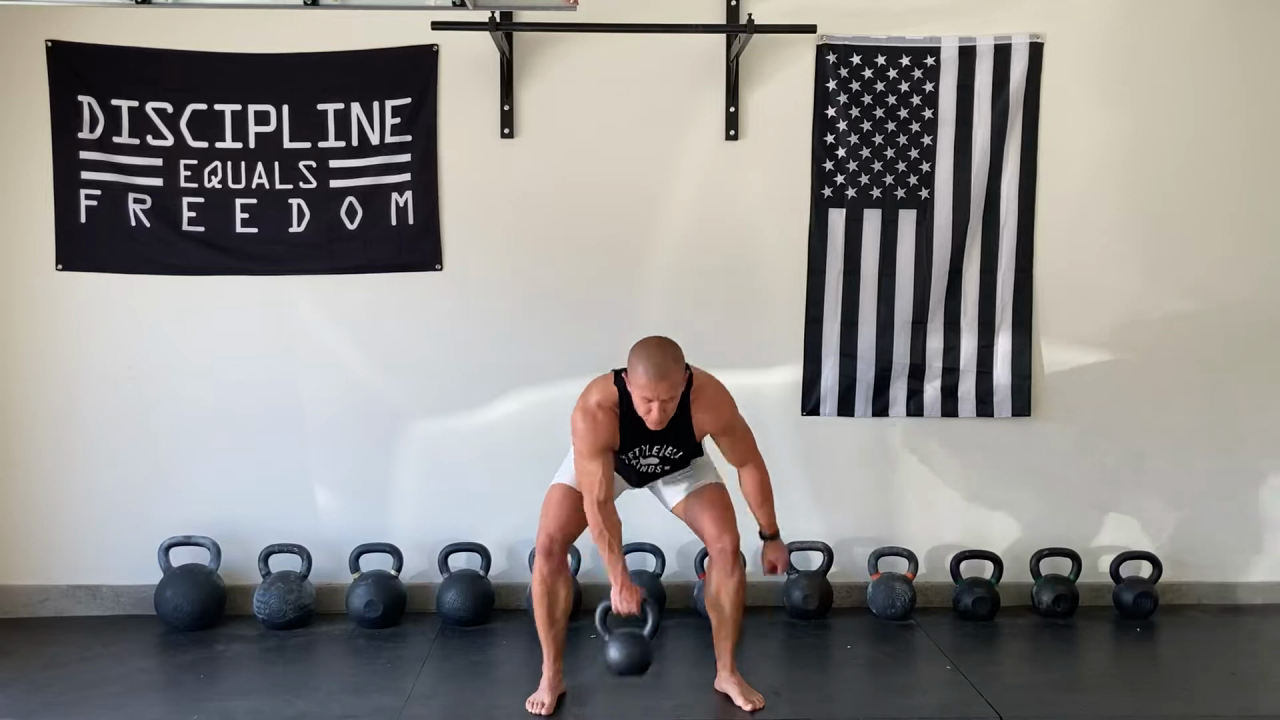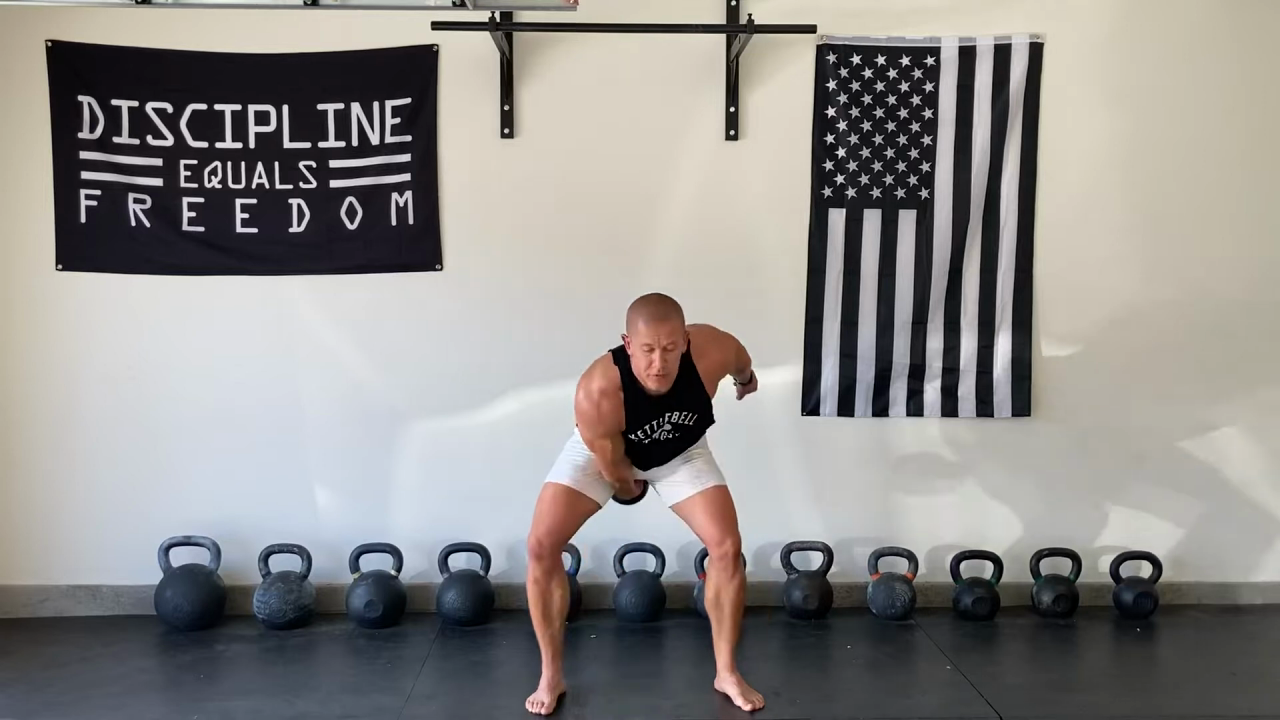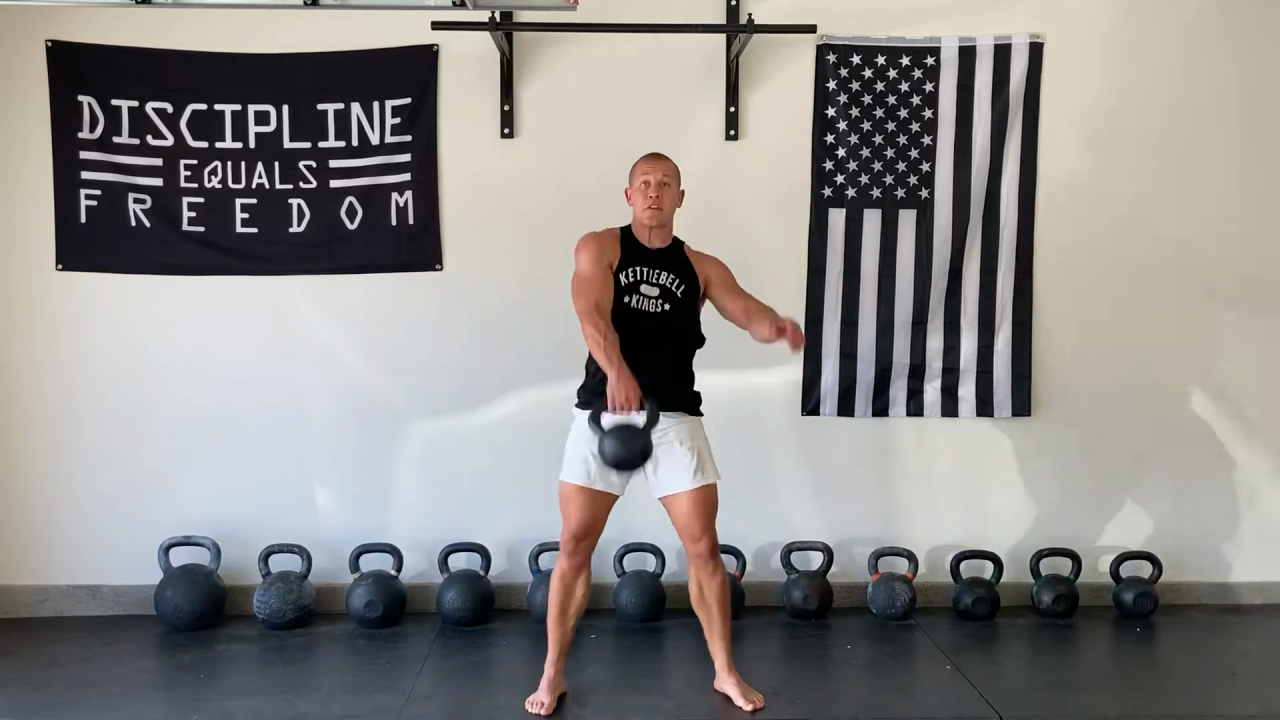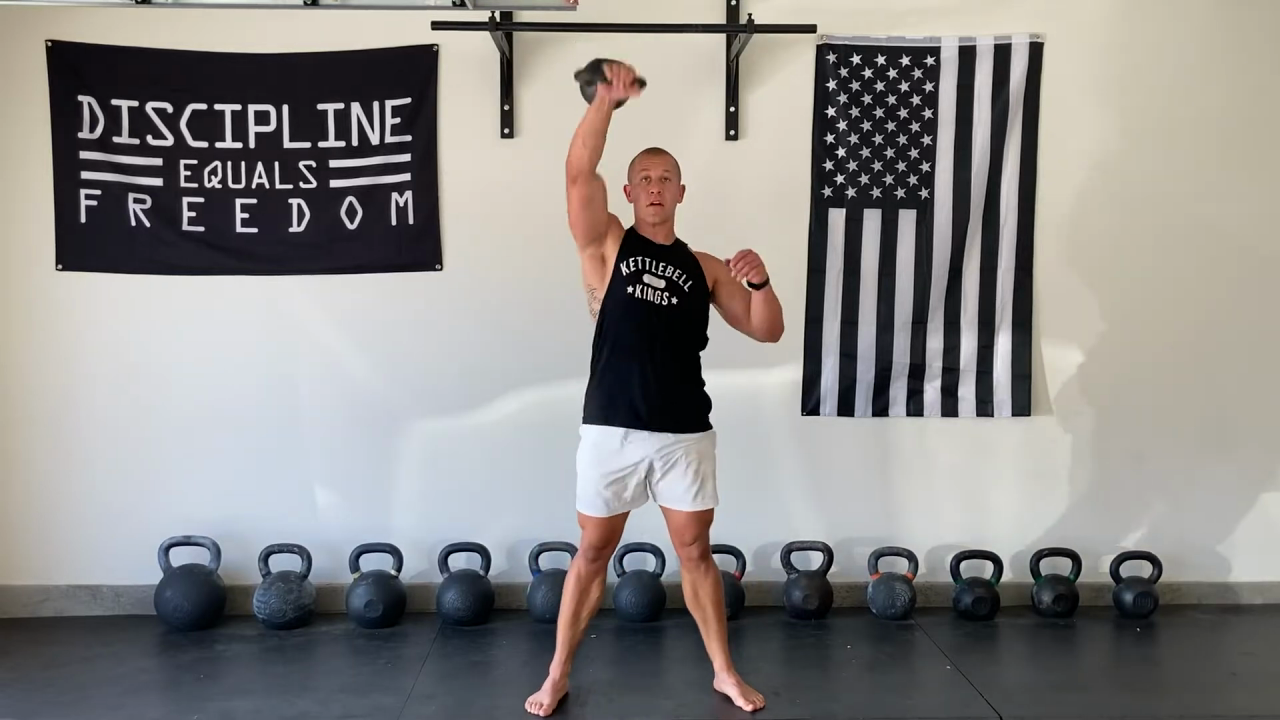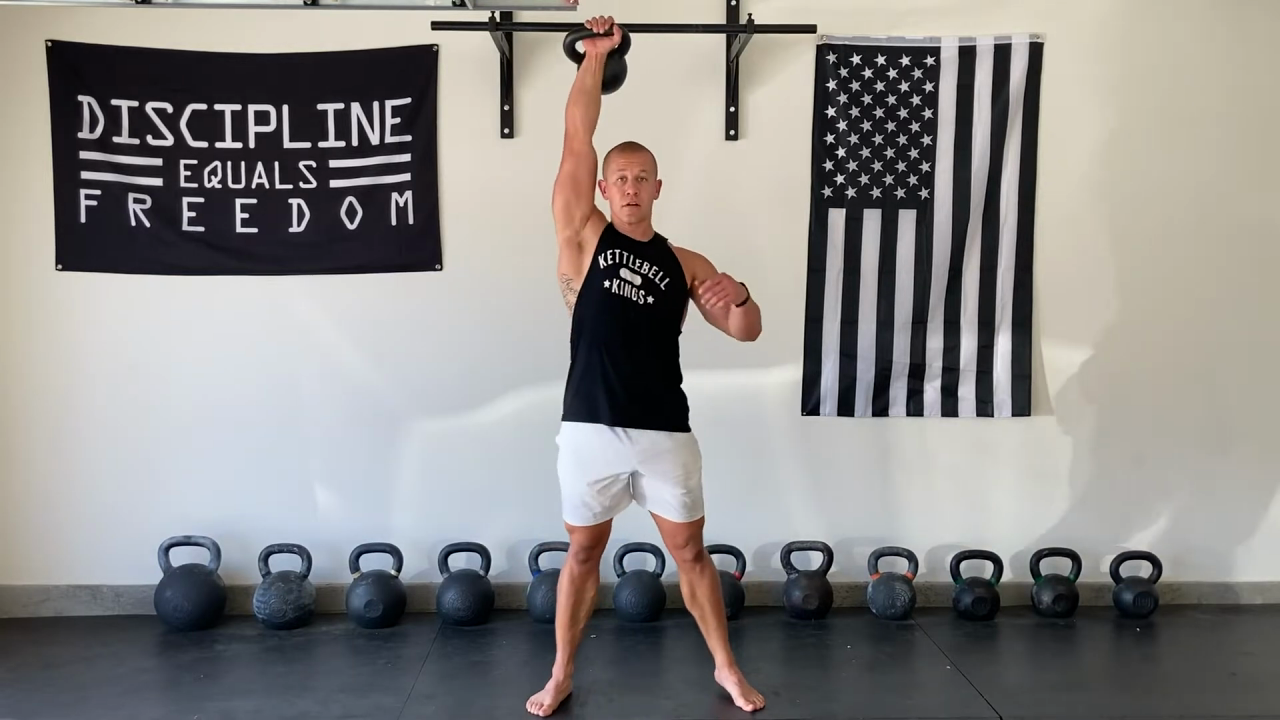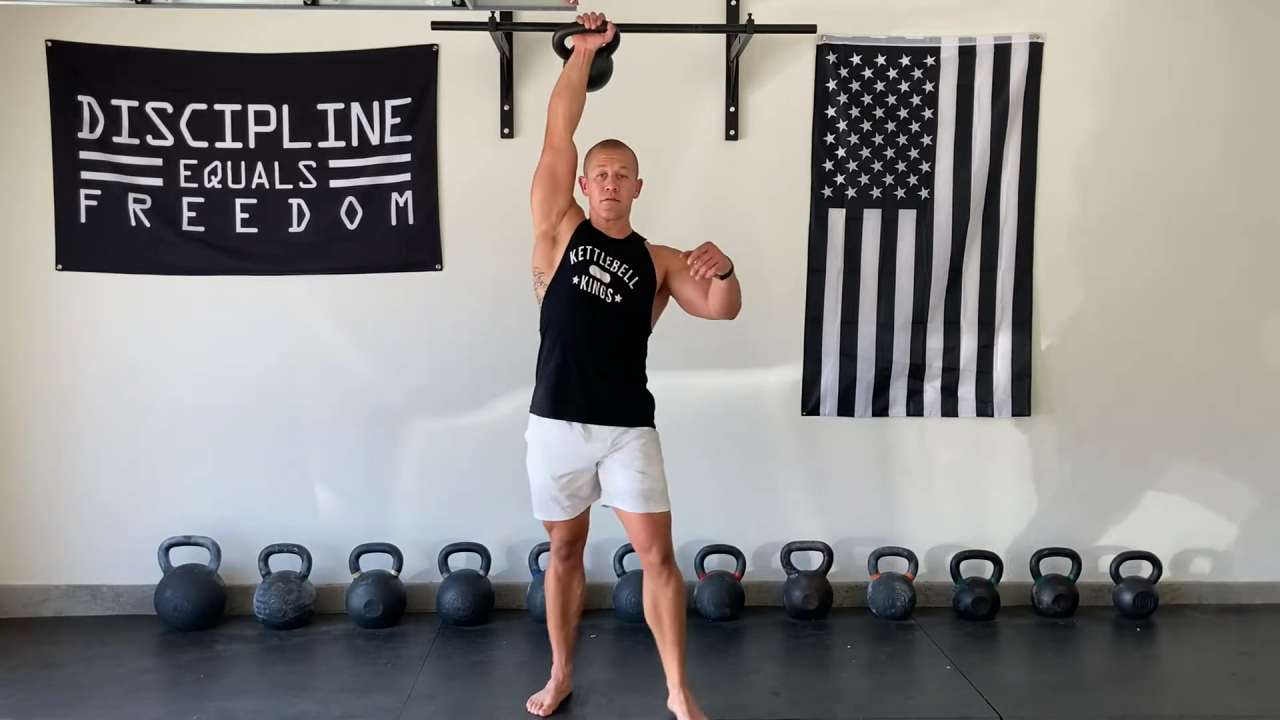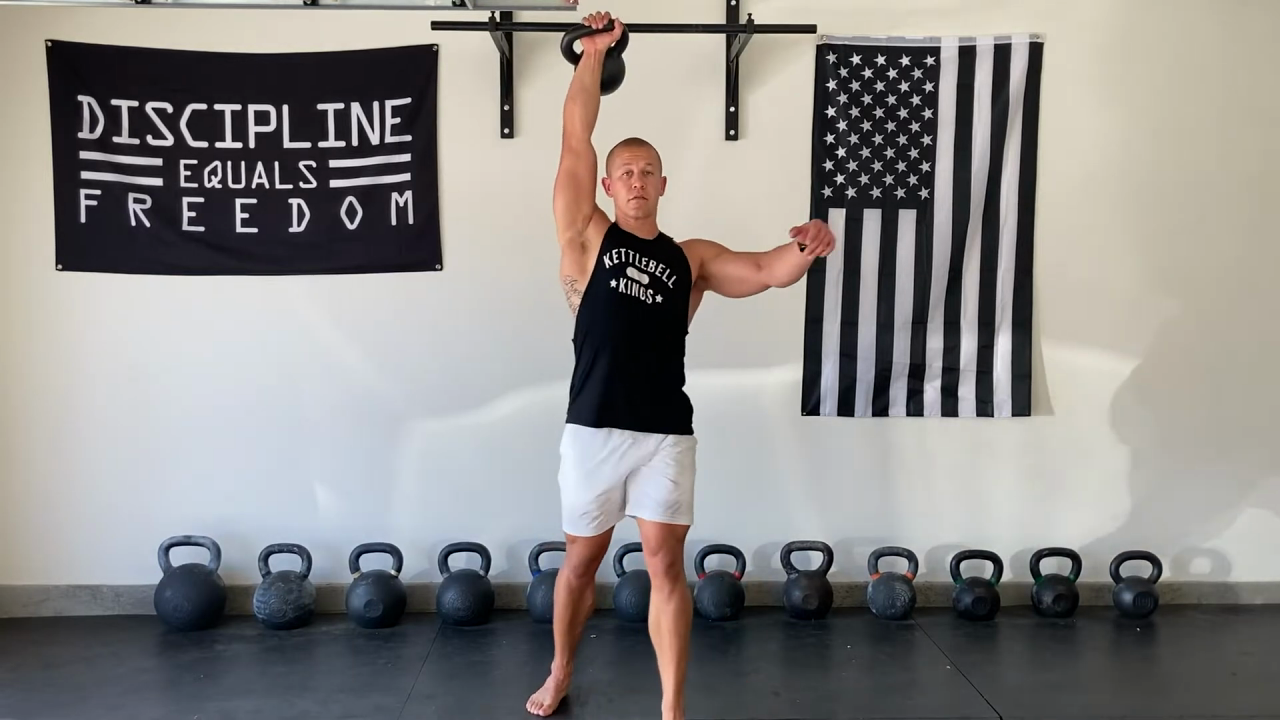
dt=0.4s
person 1, frame 1
left shoulder: (710, 401)
right shoulder: (594, 410)
left elbow: (748, 463)
right elbow: (597, 503)
left wrist: (771, 538)
right wrist: (619, 580)
left hip: (678, 464)
right hip: (601, 462)
left knee: (726, 545)
right knee: (549, 544)
left ankle: (727, 673)
right ankle: (551, 675)
person 1, frame 2
left shoulder: (712, 350)
right shoulder: (597, 393)
left elbow: (741, 360)
right elbow: (610, 461)
left wrist: (746, 382)
right wrist: (627, 483)
left hip: (679, 451)
right hip: (602, 451)
left knee: (727, 546)
right knee: (542, 547)
left ankle: (727, 673)
right ankle: (551, 675)
person 1, frame 3
left shoulder: (698, 264)
right shoulder: (598, 248)
left elbow: (751, 317)
right elbow: (590, 317)
left wrist: (780, 326)
right wrist: (616, 374)
left hip: (676, 418)
right hip: (604, 412)
left knee: (702, 546)
right knee: (573, 544)
left ankle: (725, 671)
right ankle: (553, 673)
person 1, frame 4
left shoulder: (705, 267)
right shoulder: (606, 246)
left elbow: (768, 329)
right elbow: (577, 174)
left wrist: (758, 284)
right wrist: (604, 101)
left hip: (685, 432)
right hip: (612, 429)
left knee: (695, 553)
right knee: (592, 556)
person 1, frame 5
left shoulder: (686, 264)
right shoulder: (583, 238)
left elbow: (746, 330)
right elbow: (576, 138)
left wrist: (740, 296)
right wrist: (596, 55)
left hip: (665, 433)
right hip: (590, 429)
left knee: (690, 553)
right knee: (583, 553)
person 1, frame 6
left shoulder: (659, 261)
right shoulder: (558, 232)
left elbow: (721, 306)
right elbow: (557, 137)
left wrist: (724, 272)
right wrist: (584, 51)
left hip: (628, 428)
right hip: (557, 422)
left knee: (656, 556)
right knee: (564, 551)
person 1, frame 7
left shoulder: (692, 258)
right shoulder: (586, 237)
left elbow: (767, 272)
right elbow: (575, 142)
left wrist: (805, 246)
right wrist: (595, 53)
left hip: (665, 433)
right hip: (593, 428)
left knee: (665, 567)
right knee: (579, 562)
